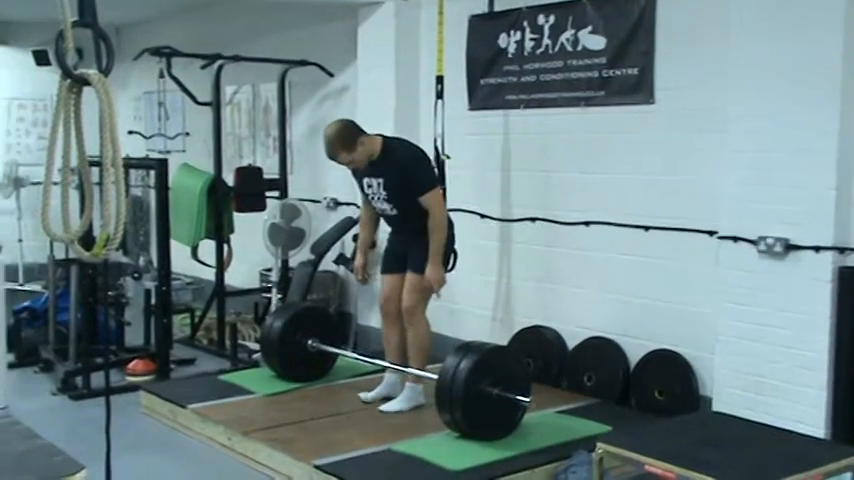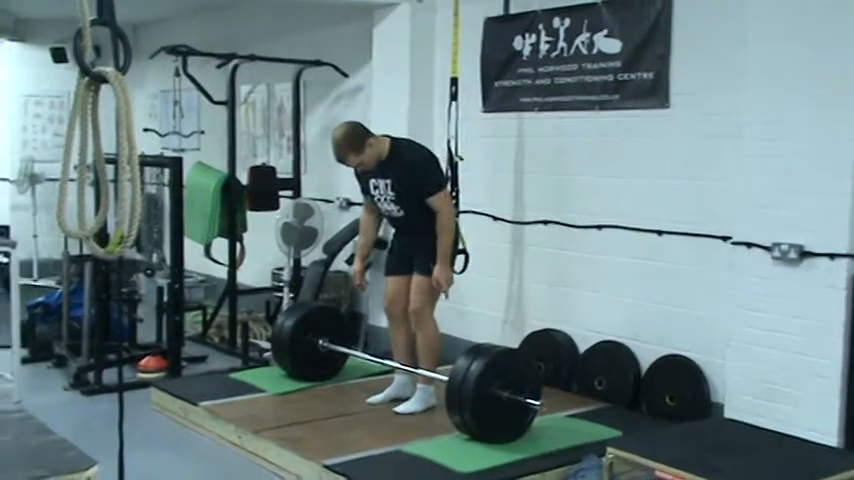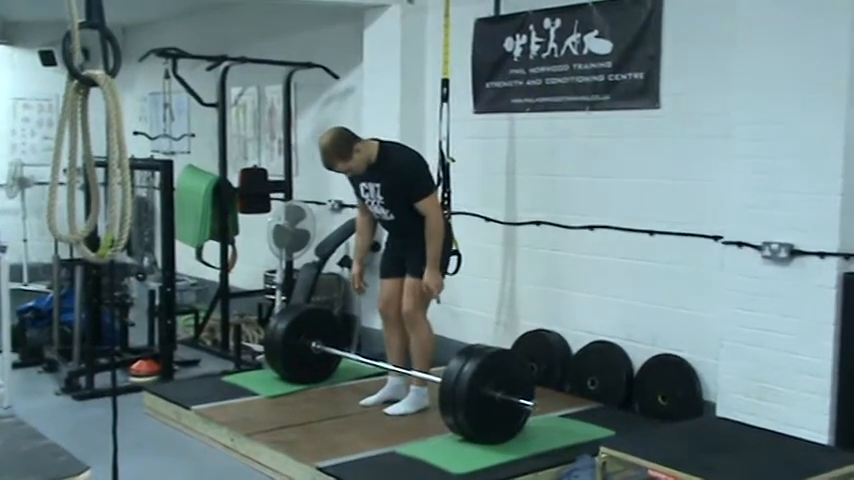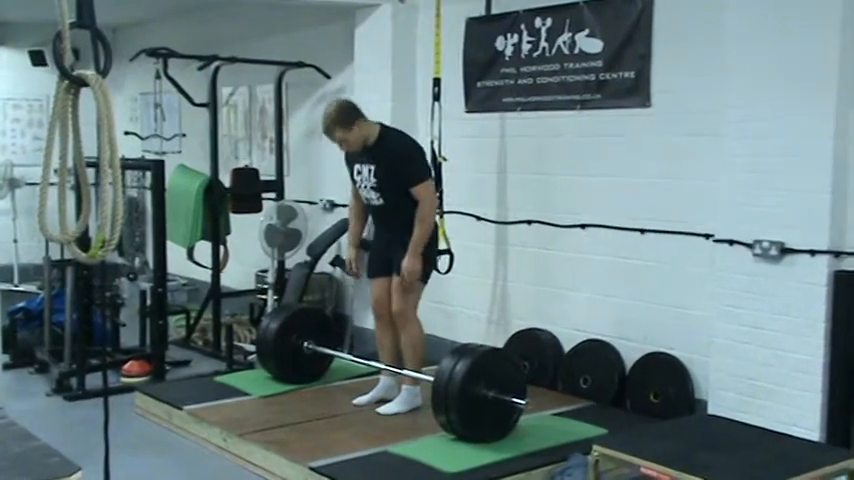
dt=0.4s
person 1, frame 1
left shoulder: (408, 159)
right shoulder: (360, 165)
left elbow: (437, 210)
right elbow: (369, 207)
left wrist: (435, 263)
right wrist: (362, 252)
left hip: (429, 238)
right hip: (400, 237)
left knee: (411, 307)
right knee: (388, 306)
left ankle: (415, 389)
right ankle: (393, 380)
person 1, frame 2
left shoulder: (416, 160)
right shoulder: (364, 166)
left elbow: (445, 211)
right elbow: (370, 211)
left wrist: (443, 263)
right wrist: (360, 258)
left hip: (433, 239)
right hip: (403, 238)
left knee: (419, 310)
right knee: (393, 308)
left ankle: (425, 390)
right ankle: (403, 382)
person 1, frame 3
left shoulder: (405, 163)
right shoulder: (356, 169)
left elbow: (434, 215)
right elbow: (365, 214)
left wrist: (432, 269)
right wrist: (358, 261)
left hip: (427, 241)
right hip: (398, 240)
left knee: (412, 312)
right knee: (388, 310)
left ankle: (419, 392)
right ankle: (396, 384)
person 1, frame 4
left shoulder: (402, 149)
right shoulder: (354, 153)
left elbow: (428, 202)
left wrist: (415, 254)
right wrist: (352, 241)
left hip: (407, 243)
right hip: (383, 237)
left knee: (402, 312)
right knee: (381, 310)
left ankle: (412, 390)
right ankle: (388, 383)
